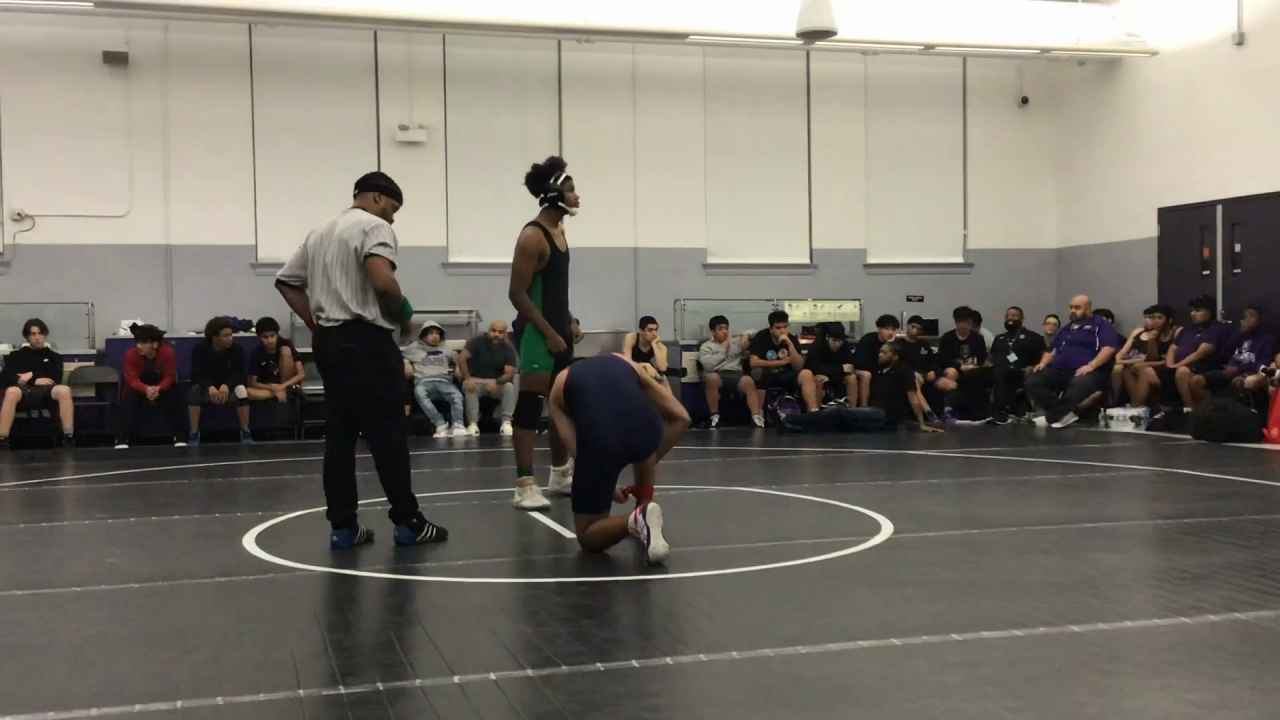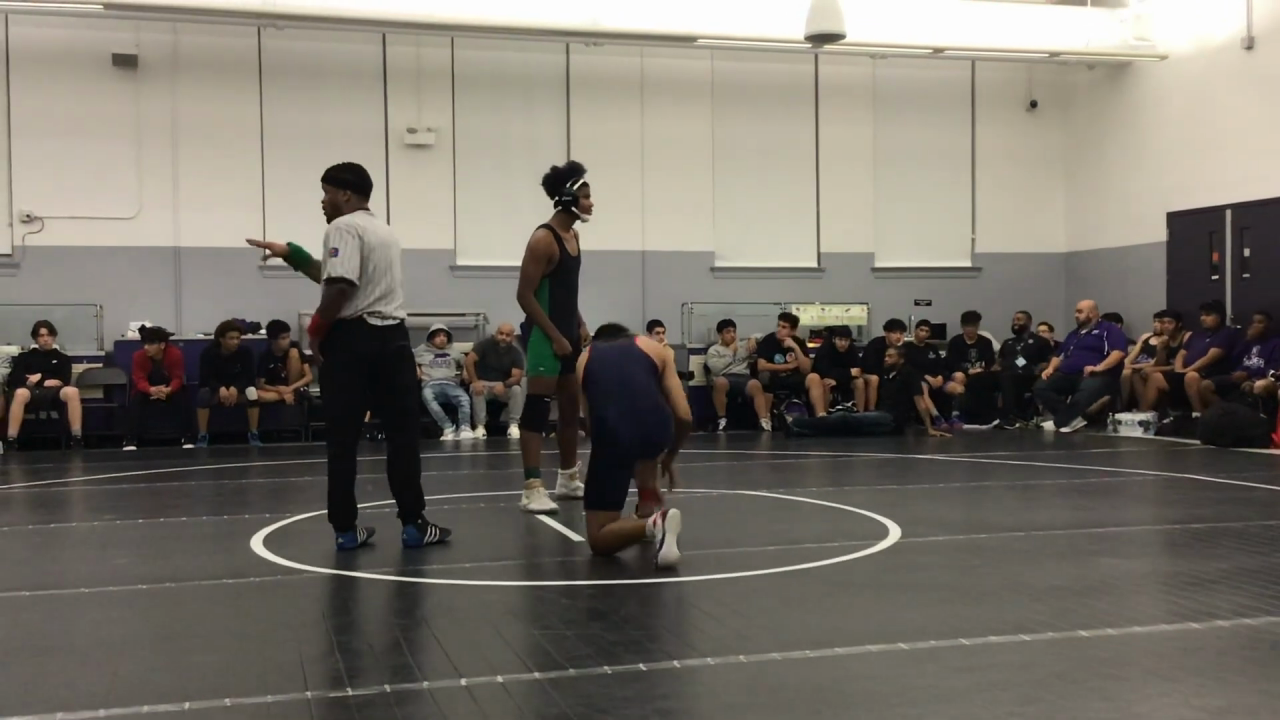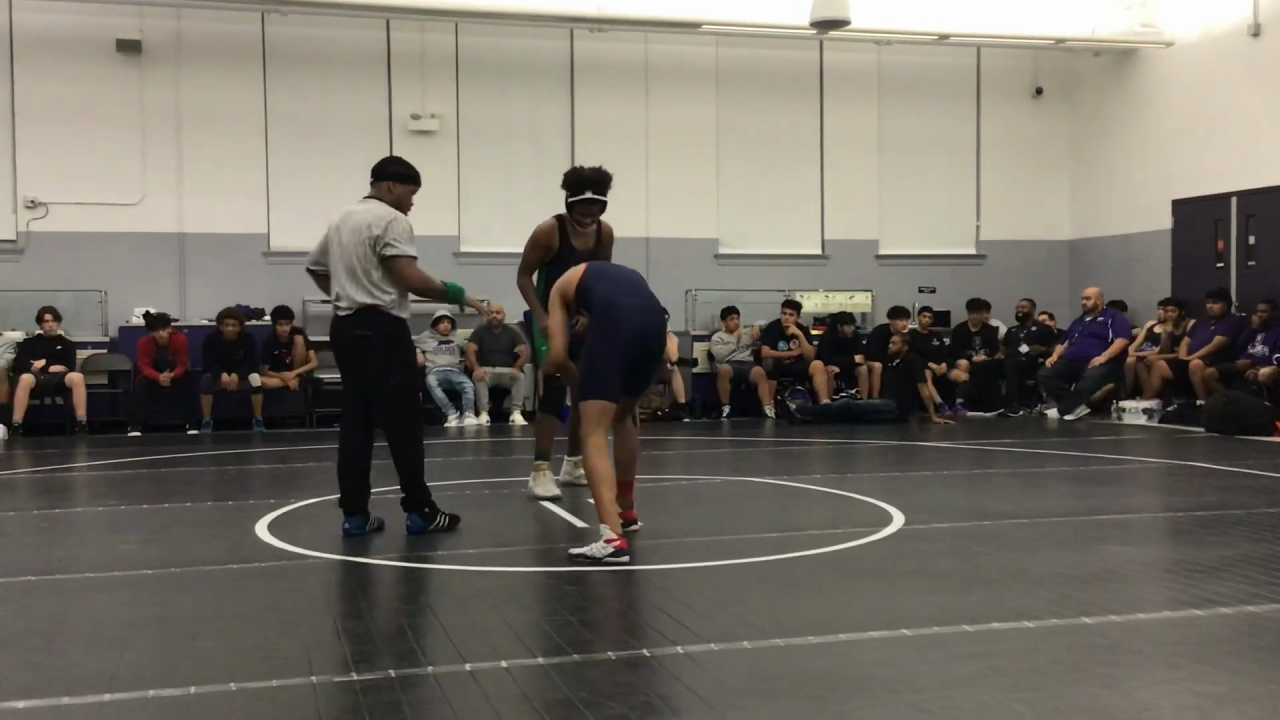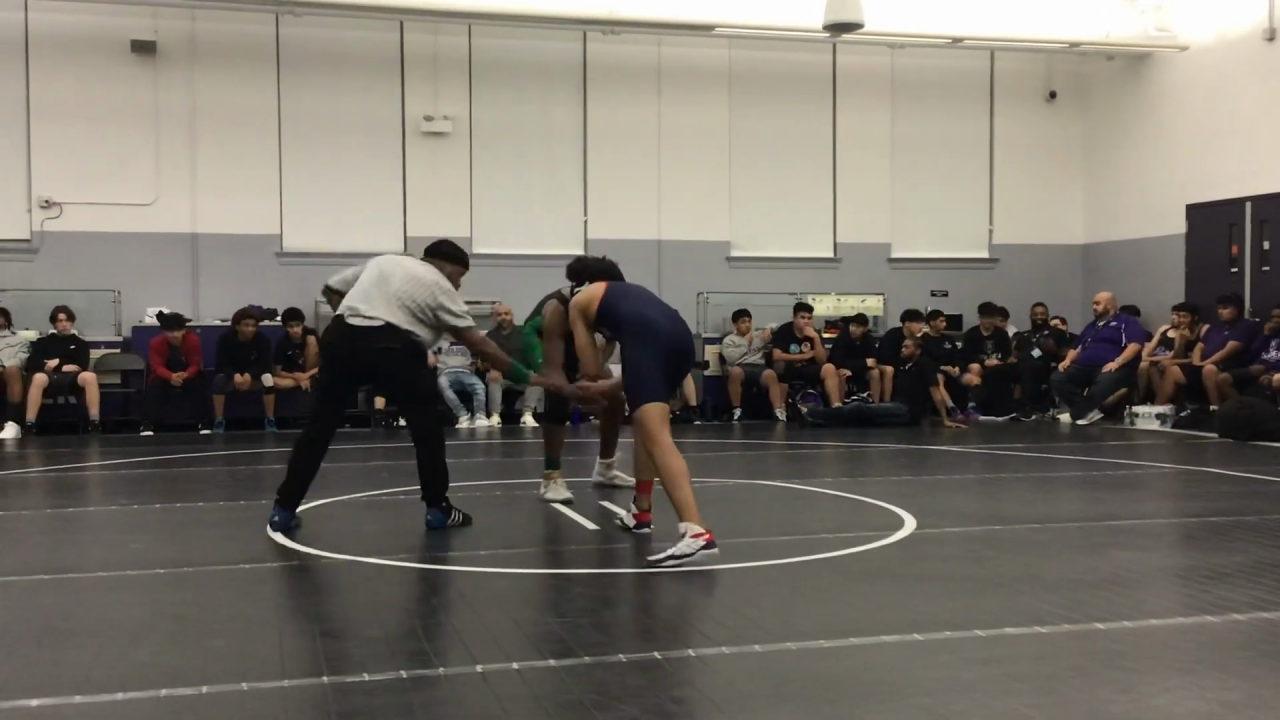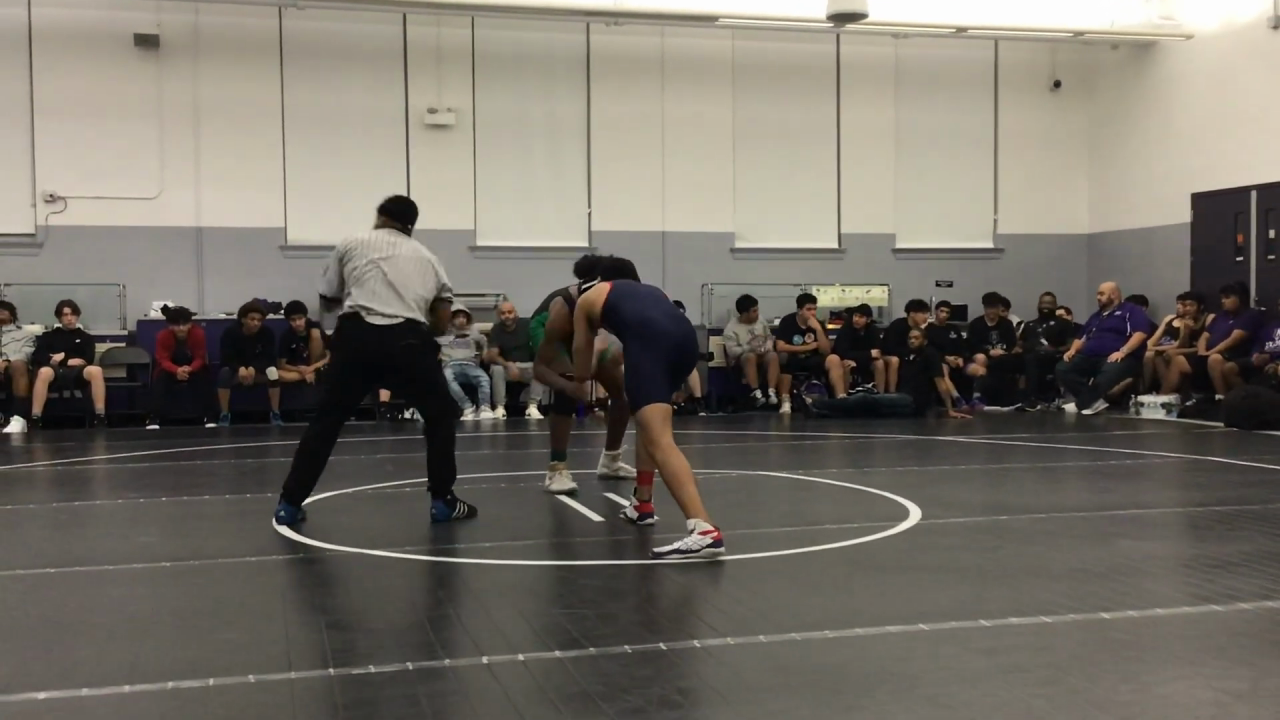
dt=1s
person 1, frame 1
left shoulder: (319, 233)
right shoulder: (374, 227)
left elbow: (286, 282)
right elbow: (382, 282)
left wrist: (315, 322)
right wrist: (403, 312)
left hip: (328, 340)
right hip: (364, 340)
left knee: (339, 434)
right knee: (387, 433)
left ankle: (342, 526)
right ankle: (407, 521)
person 1, frame 2
left shoulder: (344, 227)
right shoulder: (385, 232)
left elbow: (340, 285)
left wrist: (317, 327)
right wrist: (290, 253)
left hip: (350, 339)
right hip: (393, 337)
left knee: (342, 438)
right knee: (402, 433)
left ankle: (345, 528)
right ankle: (412, 523)
person 1, frame 3
left shoulder: (341, 220)
right shoulder: (391, 221)
left elbow: (315, 268)
right elbow: (409, 278)
right wrist: (458, 295)
left hip: (345, 326)
right hip: (380, 328)
left knee: (356, 422)
right knee: (402, 422)
left ankle: (354, 513)
right ankle: (419, 511)
person 1, frame 4
left shoulder: (384, 261)
right shoulder: (439, 287)
left elbow: (332, 289)
right elbow: (479, 345)
right wrist: (526, 377)
left hip: (341, 337)
right hip: (388, 345)
left knee: (321, 422)
right knee: (426, 422)
left ankle: (284, 509)
right ankle: (437, 508)
person 1, frame 5
left shoulder: (352, 244)
right shoulder: (427, 258)
left elbow: (328, 300)
right elbow: (441, 323)
left hip: (356, 335)
right hip: (406, 339)
left knee: (327, 419)
right knee: (441, 415)
left ankle: (289, 504)
right ankle: (443, 501)
person 2, frame 1
left shoulder: (559, 231)
right shoulder: (533, 236)
right elbow: (517, 294)
left wrist: (569, 322)
right wrist: (549, 334)
left hip: (559, 330)
right hip: (537, 333)
right knee: (530, 405)
left ankle: (561, 474)
right ankle: (525, 485)
person 2, frame 2
left shoulder: (573, 235)
right shoulder: (543, 239)
right elbow: (525, 295)
left wrist: (580, 325)
right wrist: (554, 336)
left hip: (569, 333)
right hip: (545, 335)
left knee: (572, 406)
right knee: (537, 408)
left ankle: (568, 478)
right ankle: (532, 488)
person 2, frame 3
left shoulder: (605, 233)
right shoulder: (548, 231)
right elbow: (524, 276)
right wrist: (540, 317)
left hip: (582, 320)
right hip: (551, 319)
right knee: (554, 389)
left ankle: (573, 466)
right ankle: (541, 472)
person 2, frame 4
right shoulder: (557, 309)
left elbow: (609, 341)
right elbow: (552, 371)
left hip: (577, 338)
right hip: (541, 335)
left knee: (615, 399)
right knee: (560, 396)
left ankle: (605, 468)
right ankle: (551, 478)
person 2, frame 5
right shoulder: (564, 308)
right elbow: (539, 368)
left wrist: (621, 352)
right wrist: (567, 385)
right hip: (546, 328)
left knee: (624, 390)
right knee: (567, 391)
left ankle: (611, 461)
right ankle: (557, 470)
person 3, frame 1
left shoulder: (561, 383)
right shoulder: (625, 363)
left elbow: (578, 450)
right elbow: (681, 417)
left wrist: (609, 490)
right wrist: (652, 459)
left hip: (599, 440)
right hip: (646, 429)
left knee: (587, 536)
left ankle: (637, 519)
right ankle: (644, 508)
person 3, frame 2
left shoulder: (586, 358)
right shoulder: (654, 348)
right elbow: (684, 417)
right wrist: (669, 458)
left hip: (612, 434)
right hip: (656, 428)
left knee: (600, 541)
left ankle: (652, 523)
right ankle: (649, 516)
person 3, frame 3
left shoulder: (566, 283)
right shoulder: (630, 275)
left elbow: (558, 357)
right elbow: (652, 333)
left wrist: (578, 378)
right wrist: (628, 395)
left hip: (612, 323)
right hip: (654, 322)
left knee: (593, 436)
right knee: (624, 416)
left ankle: (612, 539)
right ankle: (626, 510)
person 3, frame 4
left shoulder: (579, 301)
right shoulder: (630, 292)
left elbow: (591, 371)
left wrist: (600, 381)
right wrist: (605, 387)
left hip: (647, 339)
right hip: (681, 336)
left knee: (657, 440)
right knee: (645, 423)
left ankle: (696, 532)
right ankle: (641, 512)
person 3, frame 5
left shoulder: (587, 299)
right shoulder: (648, 291)
left elbow: (581, 371)
left wrist: (582, 388)
left hip: (649, 339)
right hip: (685, 335)
left knee: (658, 440)
right knee: (648, 422)
left ankle: (704, 531)
right ankle: (642, 503)
